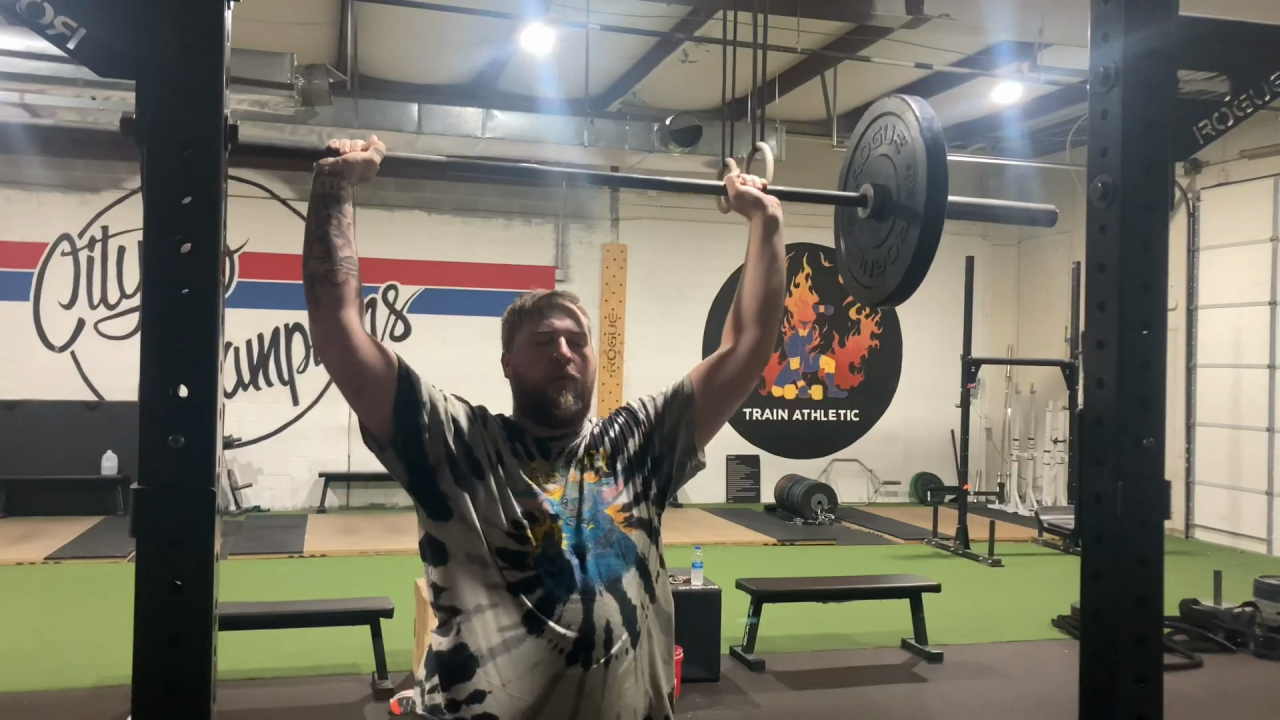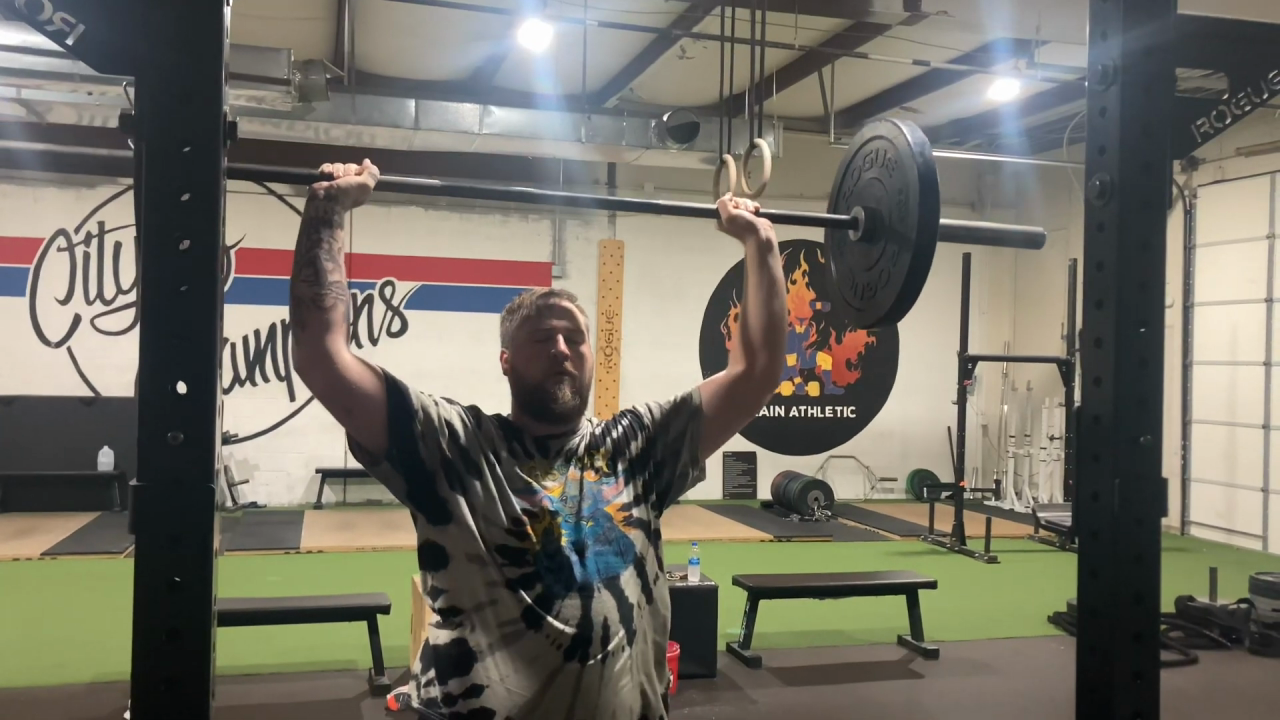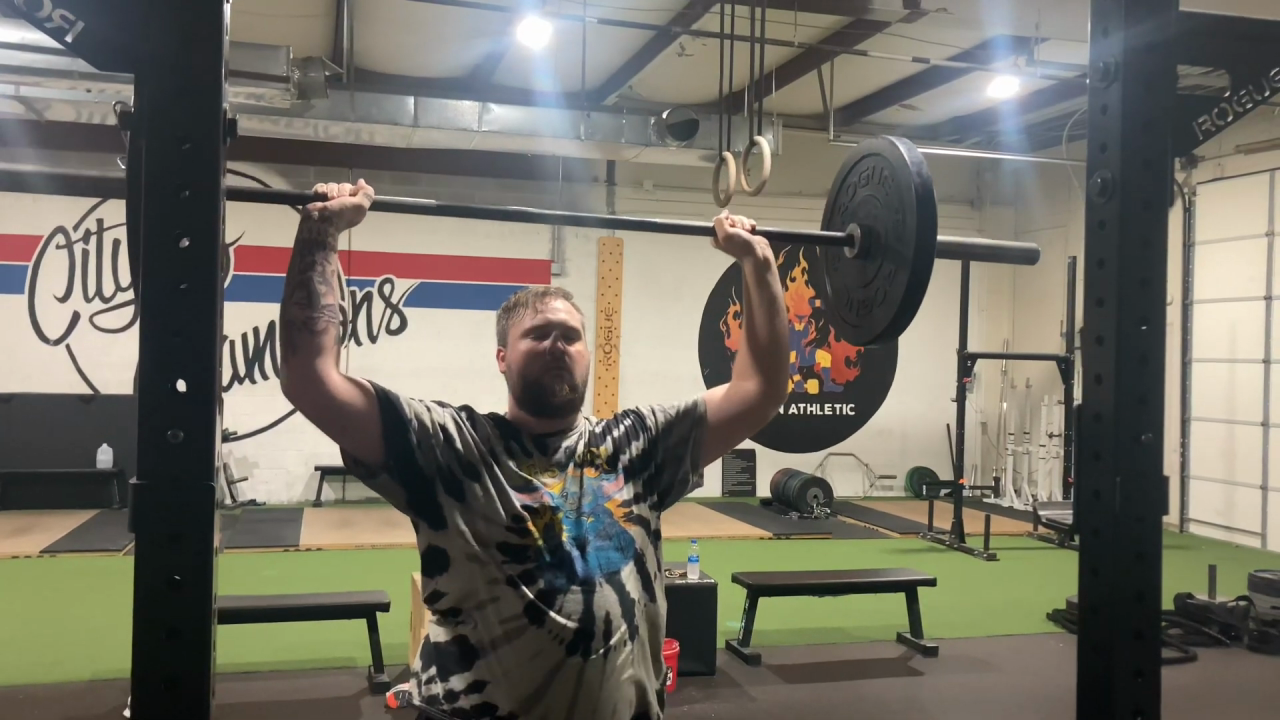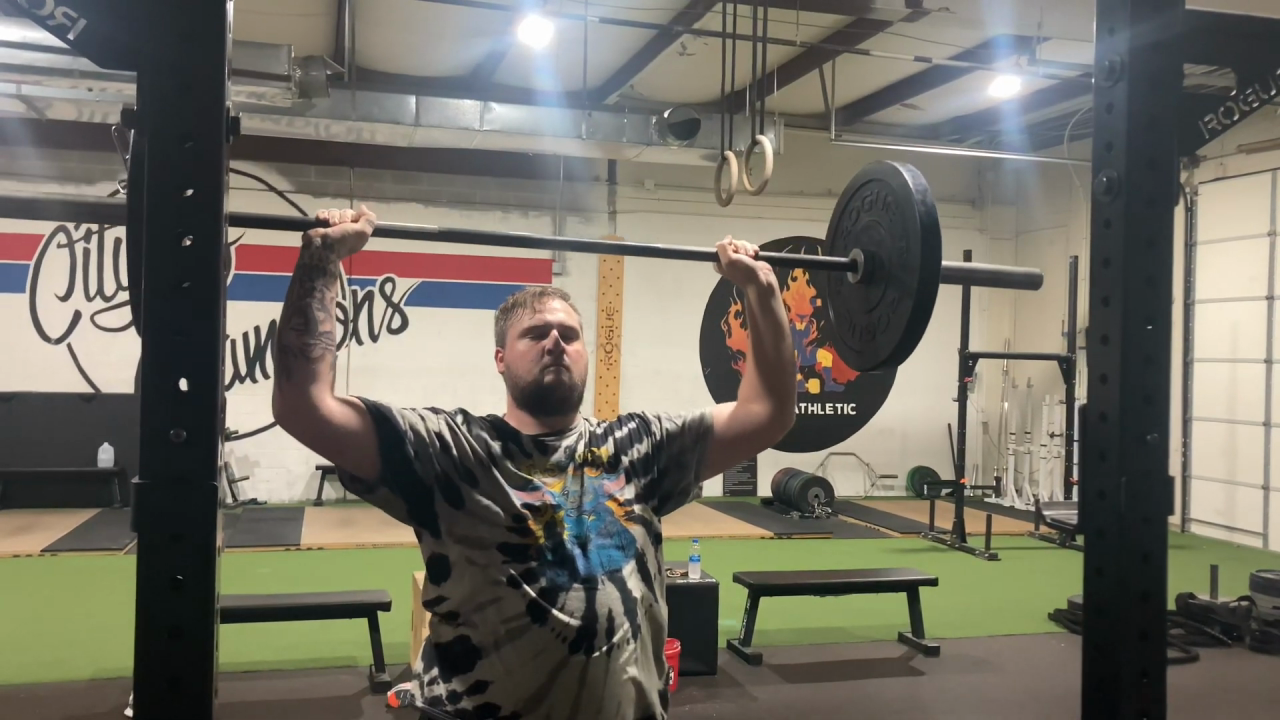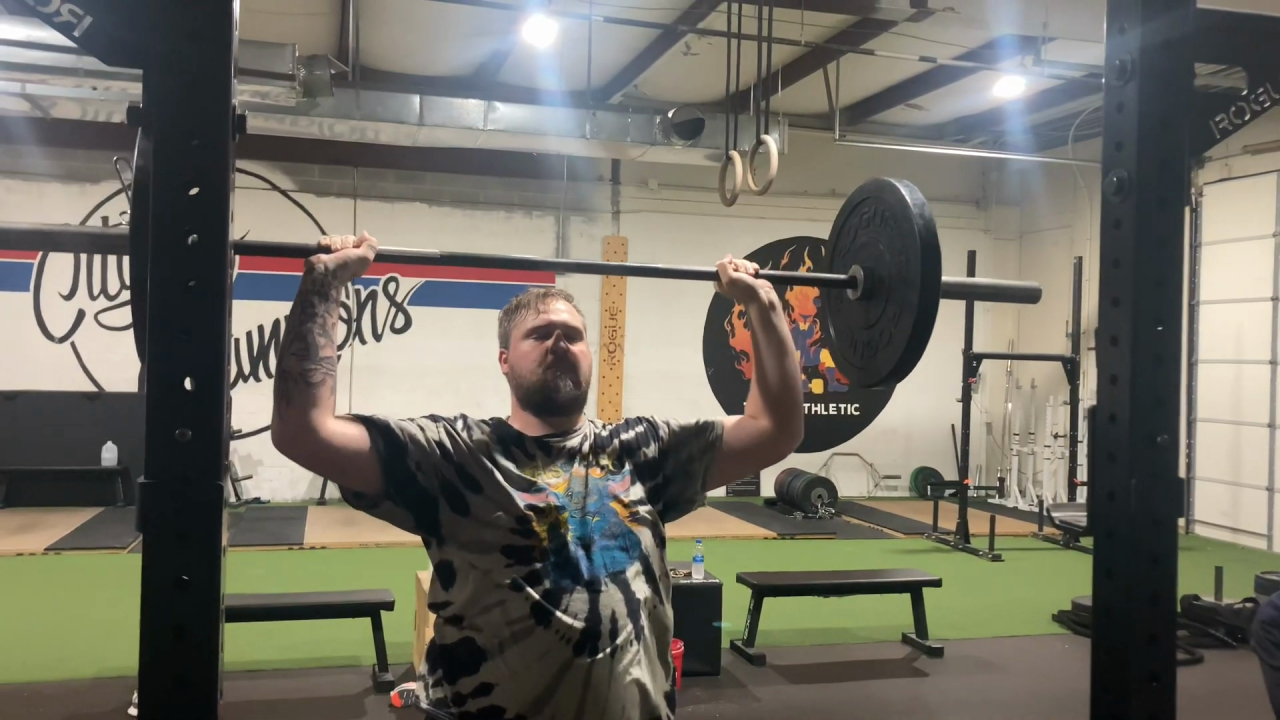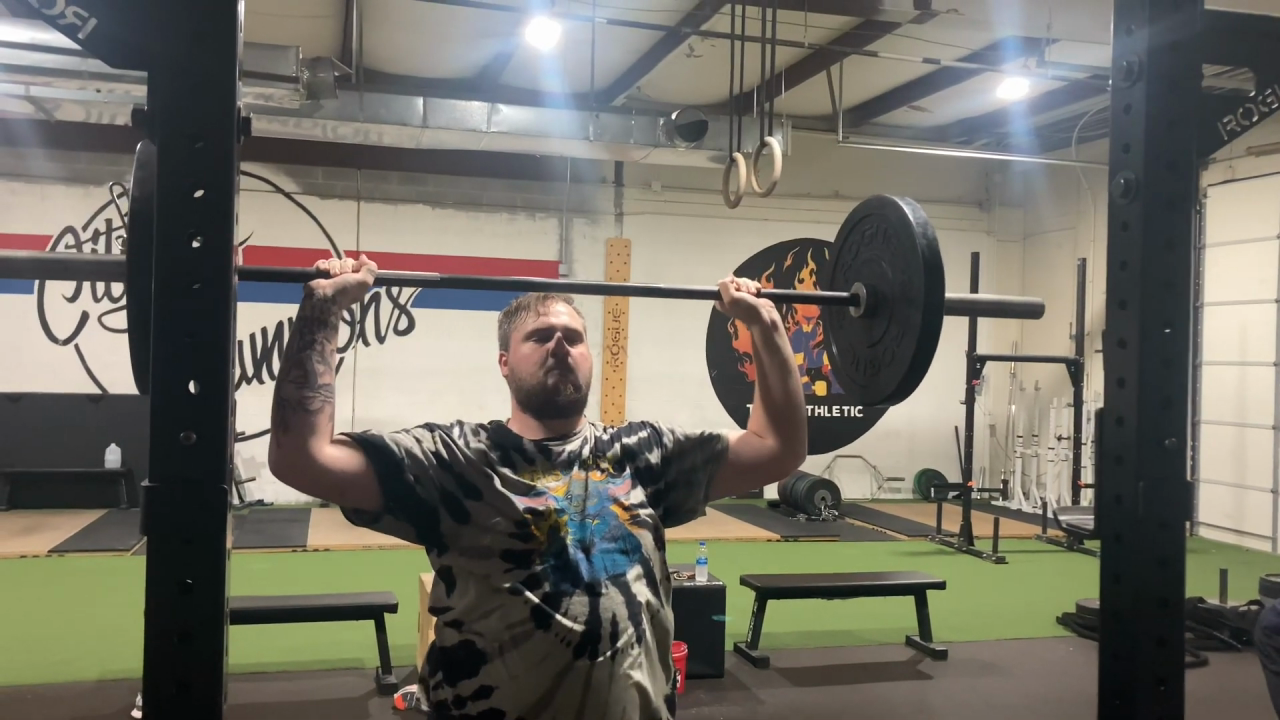
dt=0.5s
person 1, frame 1
left shoulder: (637, 447)
right shoulder: (458, 448)
left elbow: (746, 346)
right elbow: (337, 331)
left wrist: (765, 223)
right wrist: (335, 187)
person 1, frame 2
left shoulder: (636, 448)
right shoulder: (451, 448)
left elbow: (756, 373)
right elbow: (320, 358)
left wrist: (758, 245)
right wrist: (328, 210)
person 1, frame 3
left shoulder: (635, 445)
right shoulder: (451, 447)
left elbow: (760, 391)
right elbow: (310, 380)
left wrist: (756, 262)
right wrist: (320, 232)
person 1, frame 4
left shoulder: (637, 447)
right shoulder: (449, 450)
left elbow: (767, 413)
right elbow: (303, 406)
left wrist: (760, 287)
right wrist: (321, 257)
person 1, frame 5
left shoulder: (642, 450)
right shoulder: (454, 454)
left elbow: (776, 430)
right elbow: (303, 432)
left wrist: (761, 303)
right wrist: (323, 284)
person 1, frame 6
left shoulder: (644, 453)
right shoulder: (453, 458)
left elbow: (777, 448)
right elbow: (301, 457)
left wrist: (764, 325)
right wrist: (322, 309)
